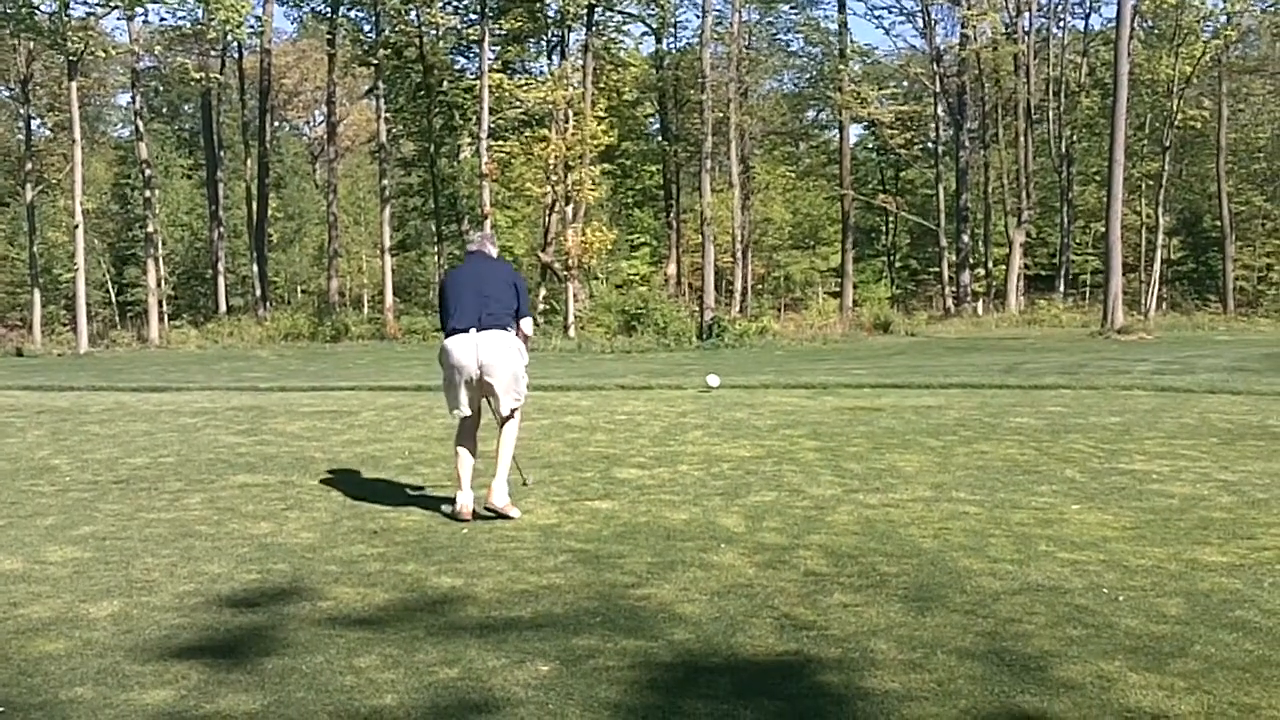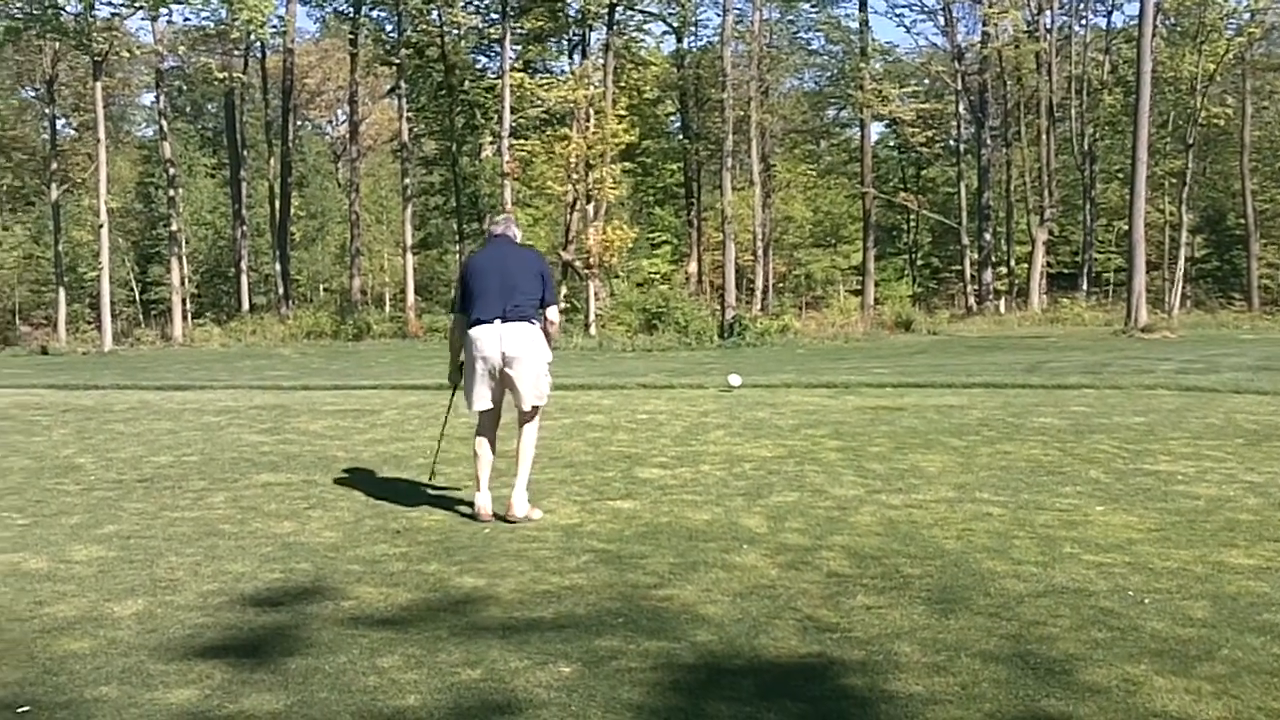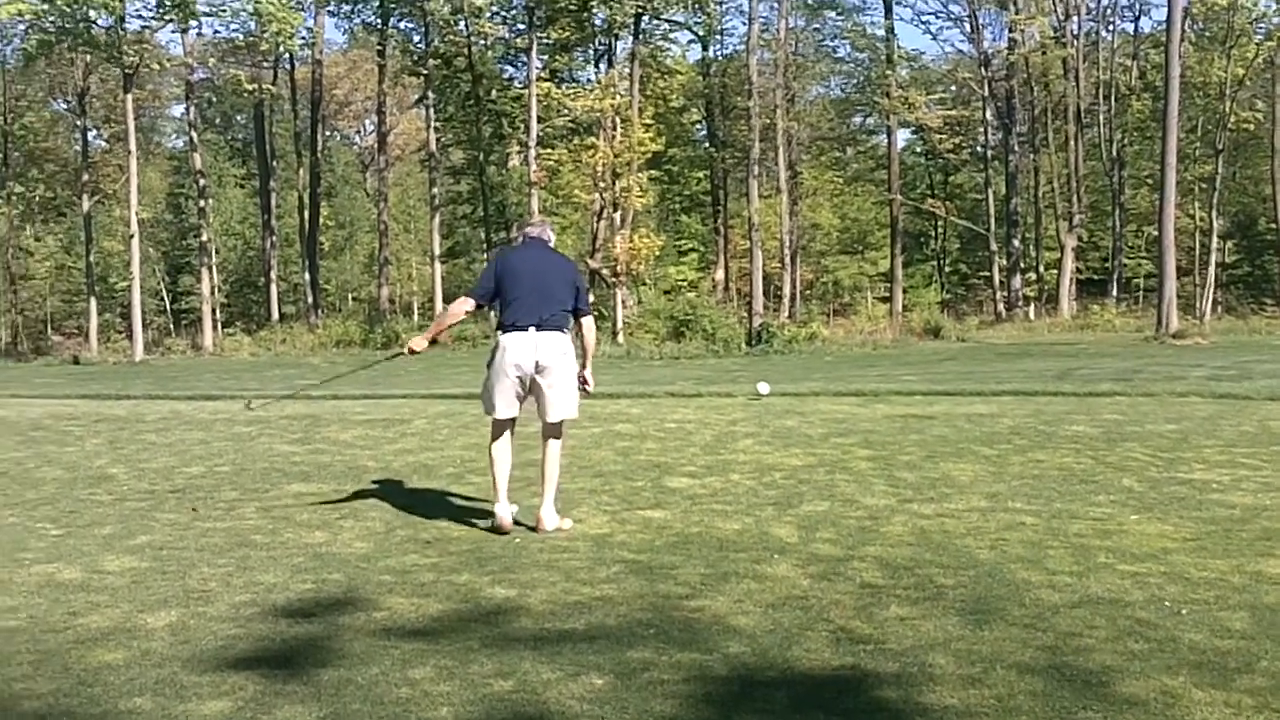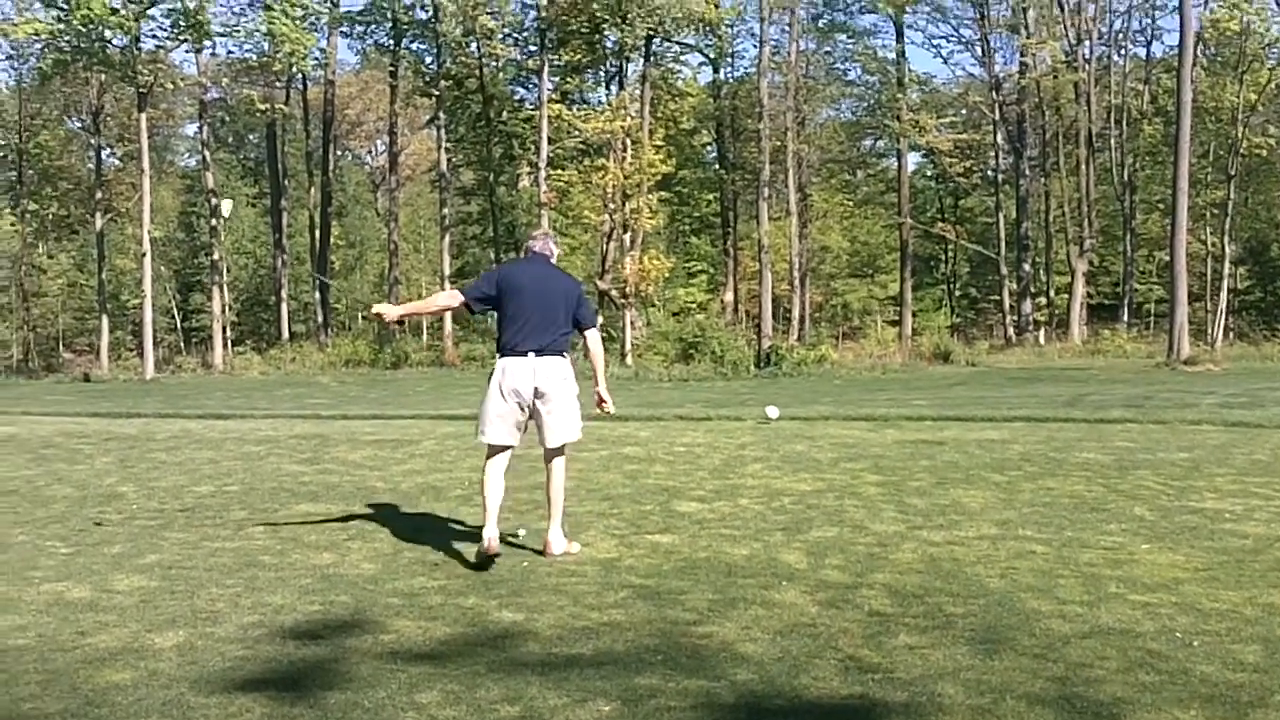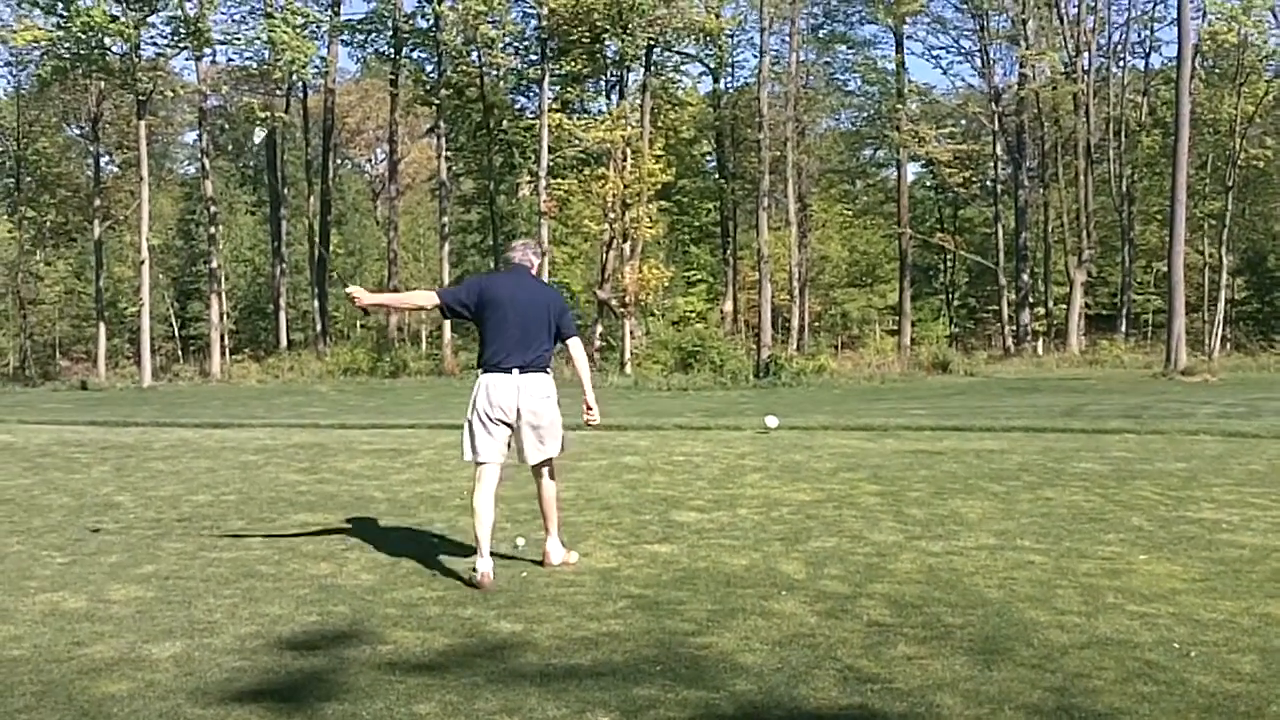
dt=0.2s
person 1, frame 1
left shoulder: (451, 275)
right shoulder: (508, 271)
right elbow: (526, 329)
right wrist: (517, 355)
left hip: (458, 347)
right hip: (499, 344)
left knee: (467, 422)
right knee: (509, 417)
left ankle: (463, 499)
right ankle: (498, 492)
person 1, frame 2
left shoulder: (473, 260)
right shoulder: (534, 259)
left elbow: (458, 323)
right elbow: (553, 317)
left wrist: (455, 363)
right wrist: (546, 350)
left hip: (483, 338)
right hip: (526, 337)
left knee: (487, 421)
right knee: (529, 419)
left ankle: (482, 501)
right ankle: (519, 499)
person 1, frame 3
left shoulder: (504, 259)
right shoulder: (568, 266)
left elbow: (465, 305)
right elbow: (587, 323)
left wrist: (427, 335)
right wrist: (586, 367)
left hip: (513, 346)
right hip: (556, 346)
left knee: (501, 431)
right knee: (553, 434)
left ankle: (502, 507)
right ankle: (547, 513)
person 1, frame 4
left shoulder: (505, 273)
right shoulder: (570, 284)
left elbow: (452, 299)
right elbow: (592, 337)
left wrist: (400, 310)
right wrist: (601, 385)
left hip: (512, 369)
right hip: (554, 371)
left knee: (497, 457)
right knee: (555, 456)
left ankle: (489, 531)
right ankle: (555, 537)
person 1, frame 5
left shoulder: (485, 285)
right shoulder: (552, 296)
left elbow: (429, 299)
right elbow: (575, 346)
left wrist: (373, 298)
right wrist: (588, 393)
left hip: (495, 387)
right hip: (537, 387)
left knee: (485, 479)
right knee: (544, 471)
left ankle: (483, 563)
right ankle: (553, 548)
